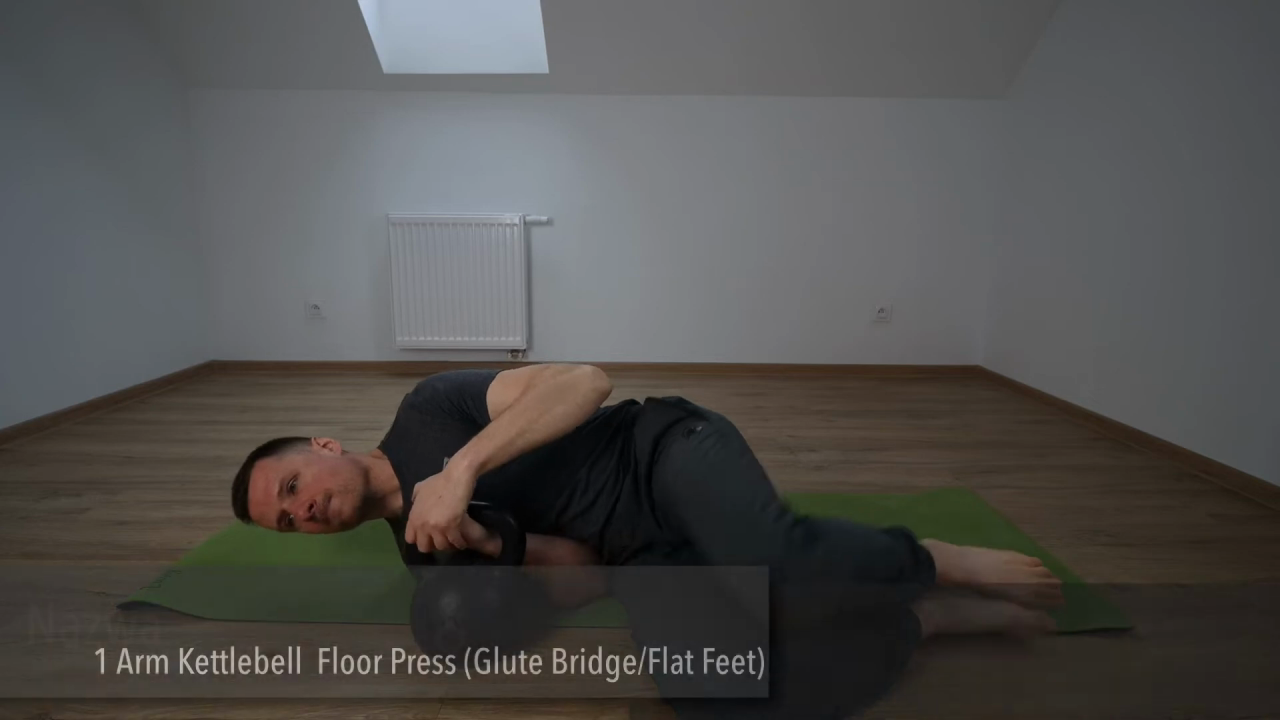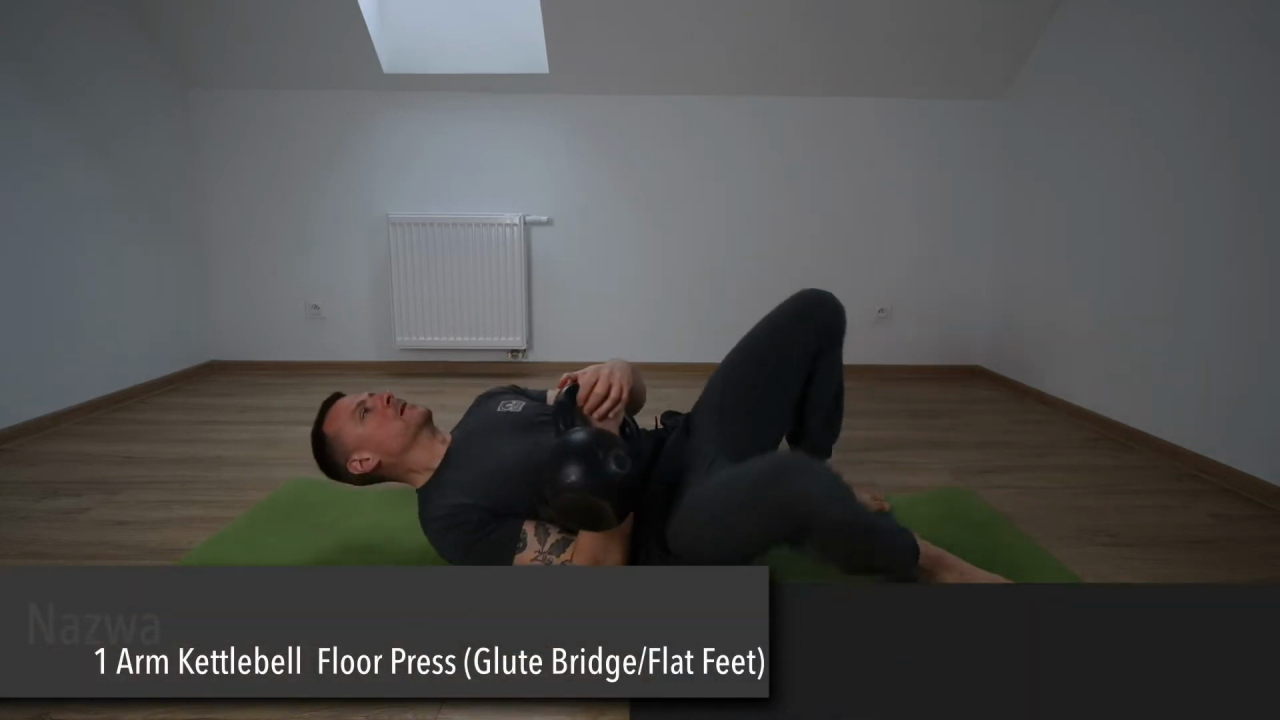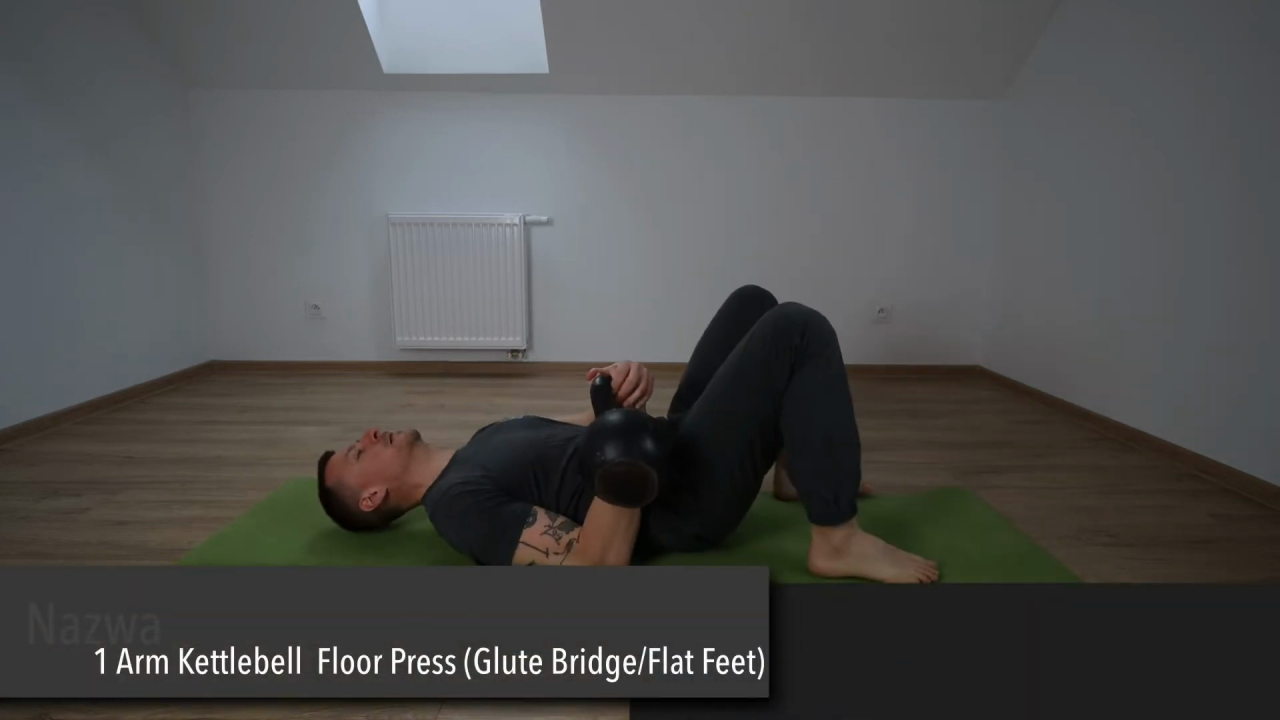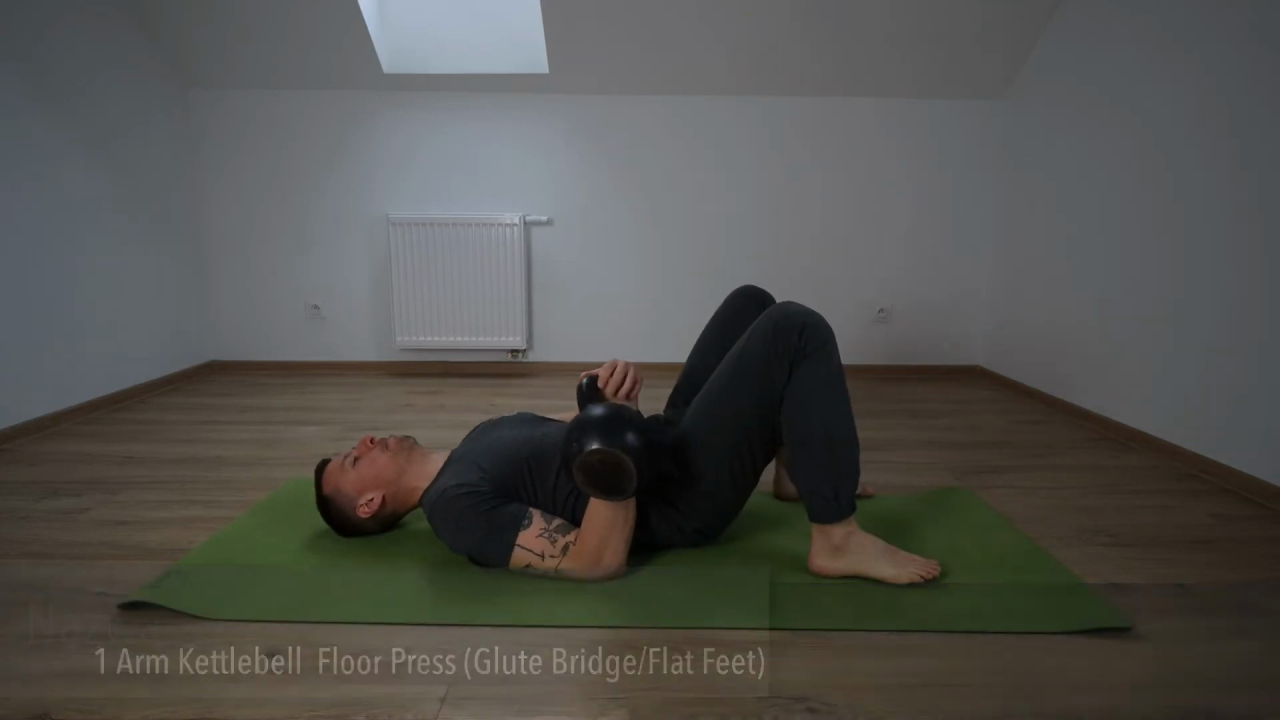
dt=1s
person 1, frame 1
left shoulder: (427, 411)
left elbow: (583, 382)
right elbow: (572, 567)
left wrist: (463, 466)
right wrist: (510, 551)
left hip: (675, 456)
right hip: (647, 551)
left knee: (775, 562)
left ankle: (930, 563)
right ankle: (918, 614)
person 1, frame 2
left shoulder: (488, 407)
right shoulder: (451, 514)
left elbow: (636, 397)
right elbow: (601, 570)
left wrist: (615, 374)
left hip: (685, 442)
right hip: (686, 530)
left knee: (815, 311)
right knee: (794, 483)
left ankle: (822, 484)
right ankle: (916, 563)
person 1, frame 3
left shoulder: (483, 445)
right shoulder: (459, 504)
left elbow: (590, 425)
right elbow: (601, 564)
left wrist: (624, 385)
left hip: (673, 447)
right hip: (688, 492)
left knee: (754, 302)
right knee: (799, 330)
left ankle: (801, 471)
right ankle: (838, 542)
person 1, frame 4
left shoulder: (479, 440)
right shoulder: (456, 506)
left elbow: (577, 424)
right elbow: (600, 560)
left wrist: (616, 382)
left hip: (668, 442)
right hip: (686, 490)
left knee: (752, 302)
right knee: (796, 329)
left ankle: (795, 472)
right ankle: (838, 541)
